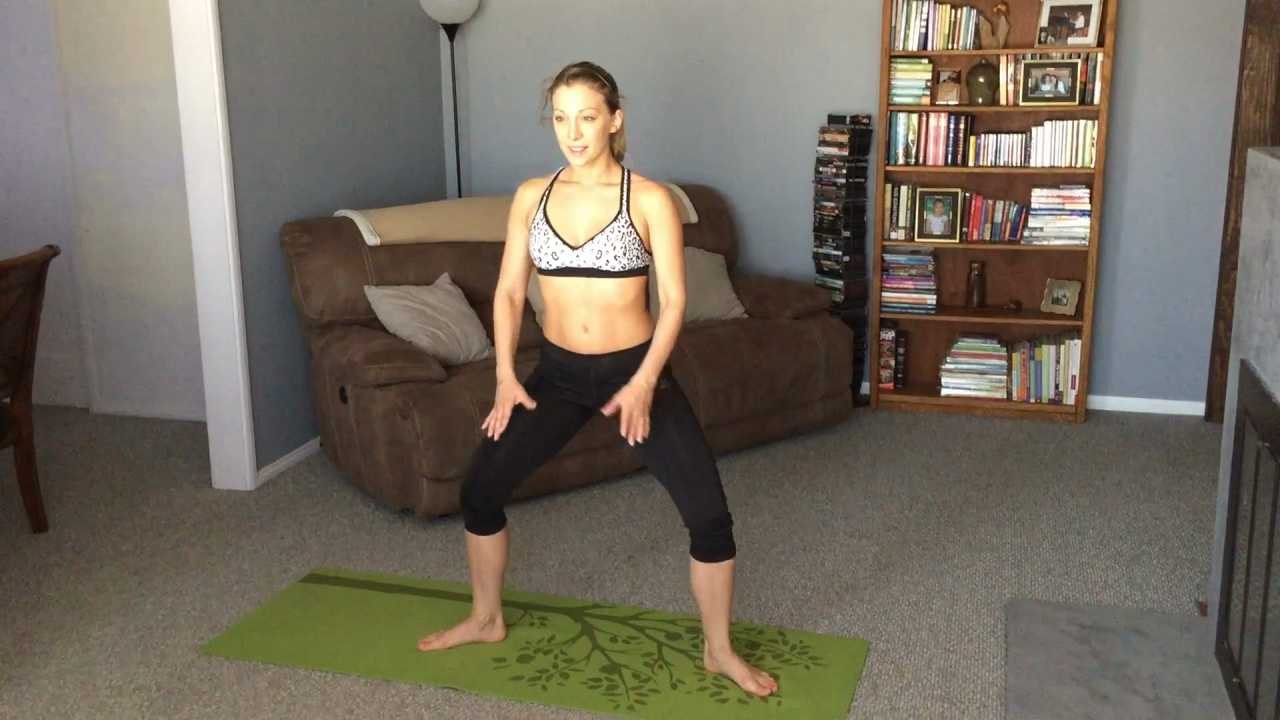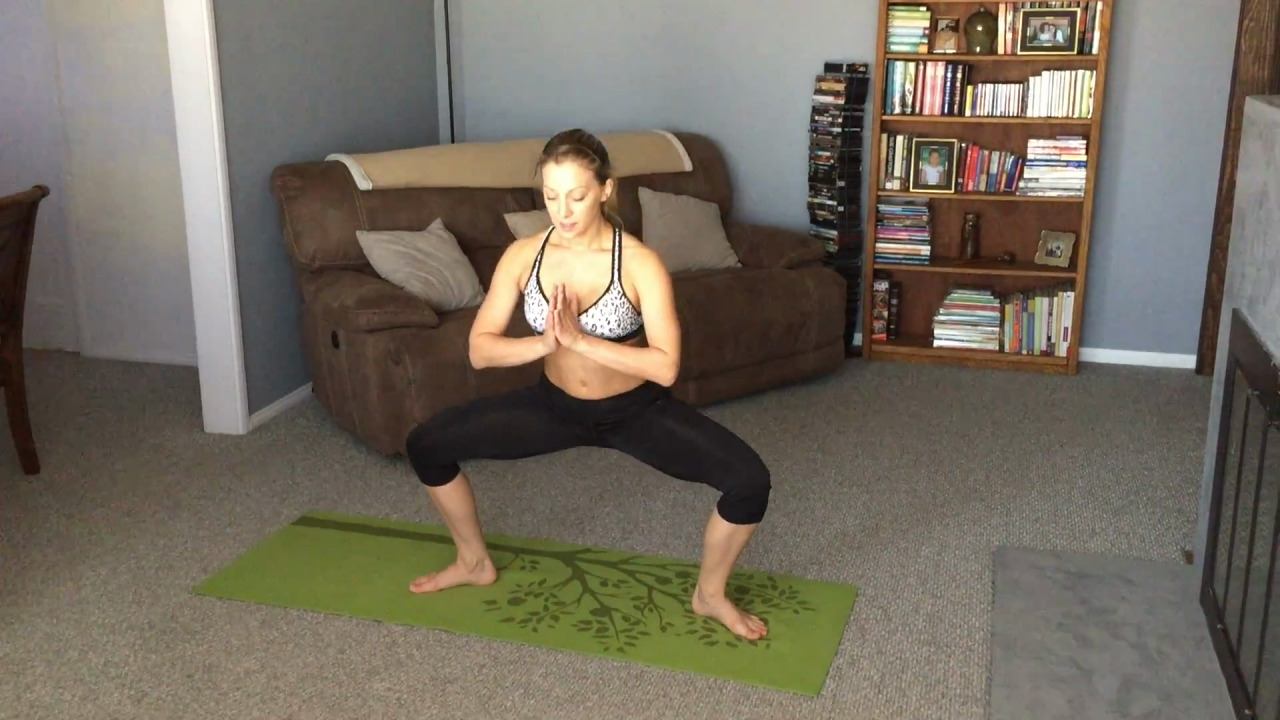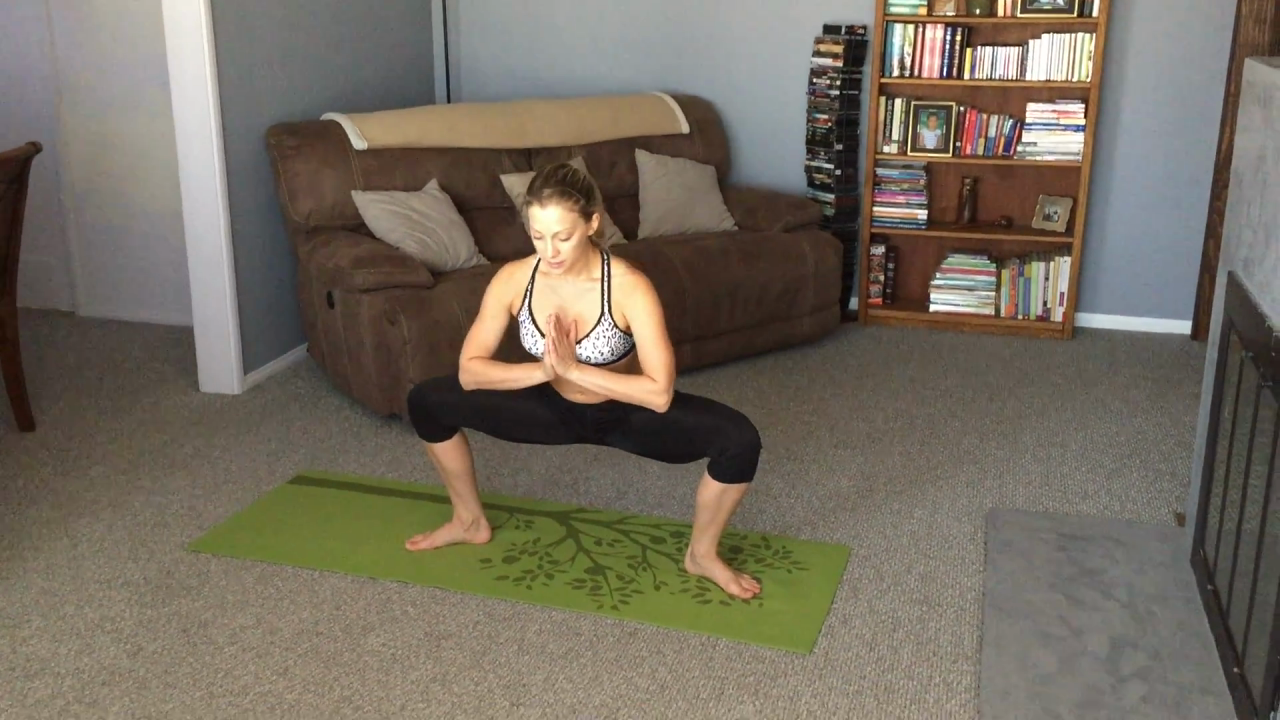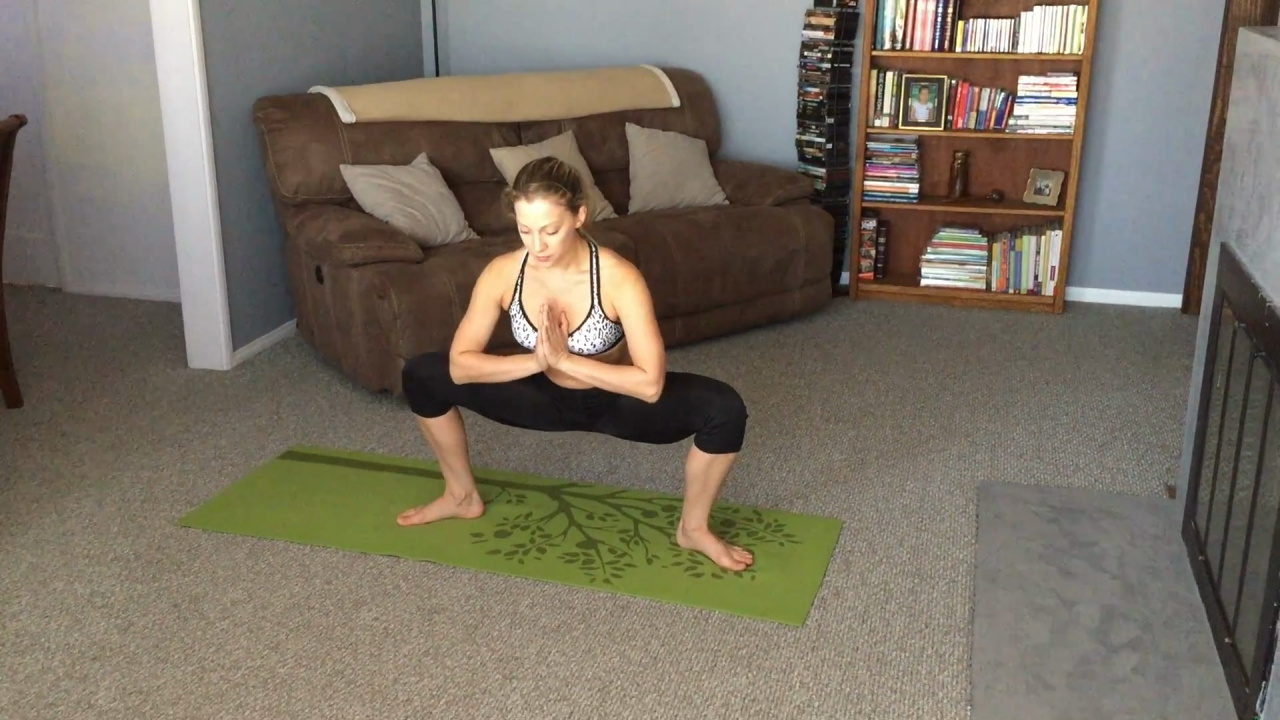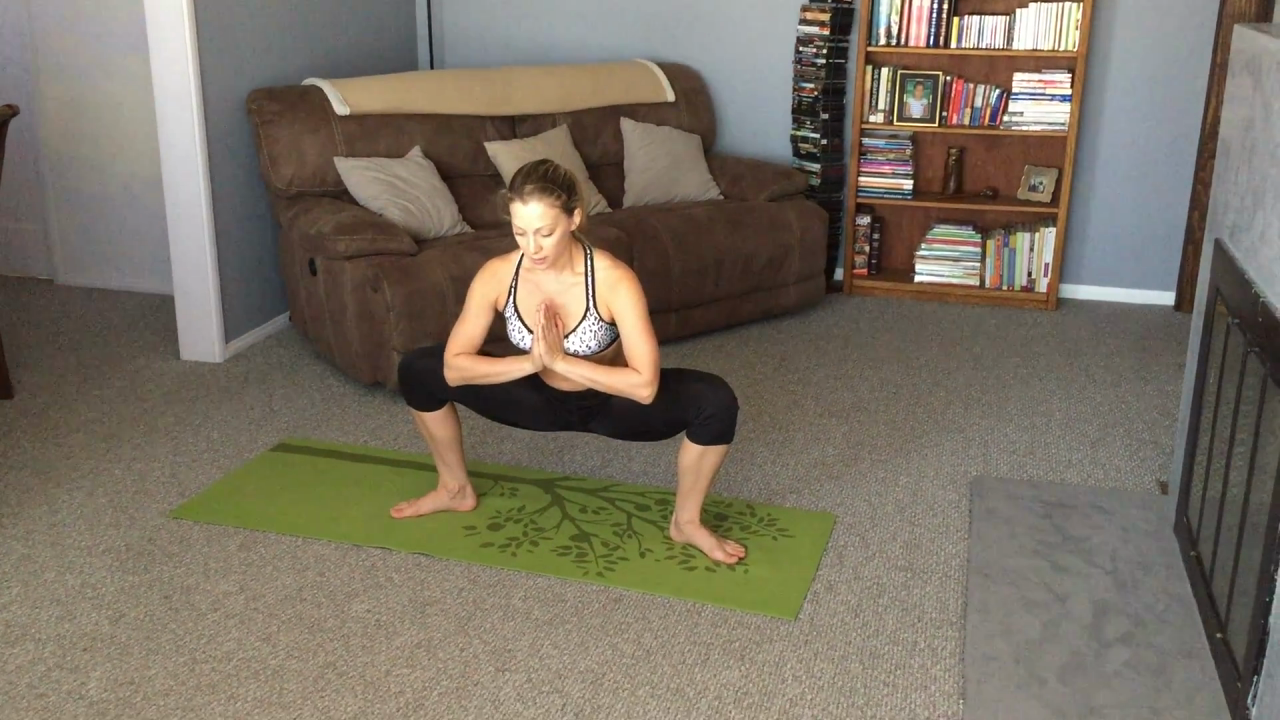
dt=1s
person 1, frame 1
left shoulder: (650, 199)
right shoulder: (531, 196)
left elbow: (674, 300)
right elbow: (507, 292)
left wrist: (643, 385)
right wrist: (506, 377)
left hip: (636, 374)
right hip: (557, 372)
left knee: (709, 515)
right knee: (479, 492)
left ankle: (718, 650)
right ankle: (486, 619)
person 1, frame 2
left shoulder: (640, 263)
right shoulder: (522, 255)
left elbow: (667, 368)
right elbow: (479, 349)
left wrist: (579, 341)
right wrist: (545, 344)
left hip: (636, 410)
right hip: (555, 404)
left knee: (750, 481)
right knee: (426, 445)
left ankle: (710, 593)
right ankle: (474, 562)
person 1, frame 3
left shoulder: (629, 286)
right shoulder: (512, 279)
left elbow: (660, 393)
right elbow: (469, 371)
left wrist: (573, 368)
right wrist: (542, 370)
left hip: (625, 413)
right hip: (554, 408)
left knee: (739, 440)
right knee: (427, 401)
left ankle: (701, 554)
right ankle: (470, 521)
person 1, frame 4
left shoulder: (618, 277)
right shoulder: (502, 272)
left elbow: (651, 384)
right elbow: (459, 365)
left wrist: (564, 360)
right wrist: (536, 361)
left hip: (615, 402)
right hip: (547, 397)
left knee: (724, 409)
right knee: (422, 376)
left ankle: (693, 528)
right ankle: (462, 496)
person 1, frame 5
left shoulder: (613, 279)
right shoulder: (497, 274)
left elbow: (646, 386)
right elbow: (453, 367)
left wrist: (561, 361)
right wrist: (532, 363)
left hip: (608, 401)
right hip: (540, 398)
left knee: (715, 401)
right knee: (419, 369)
left ankle: (685, 522)
right ankle: (456, 489)
